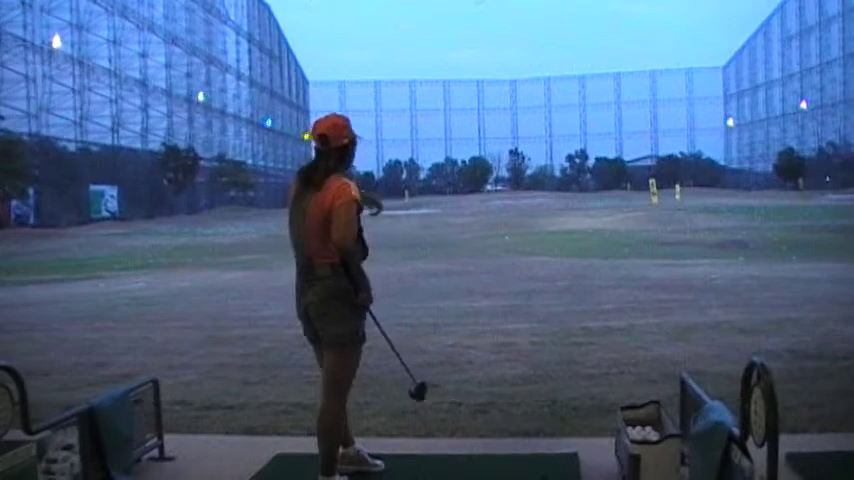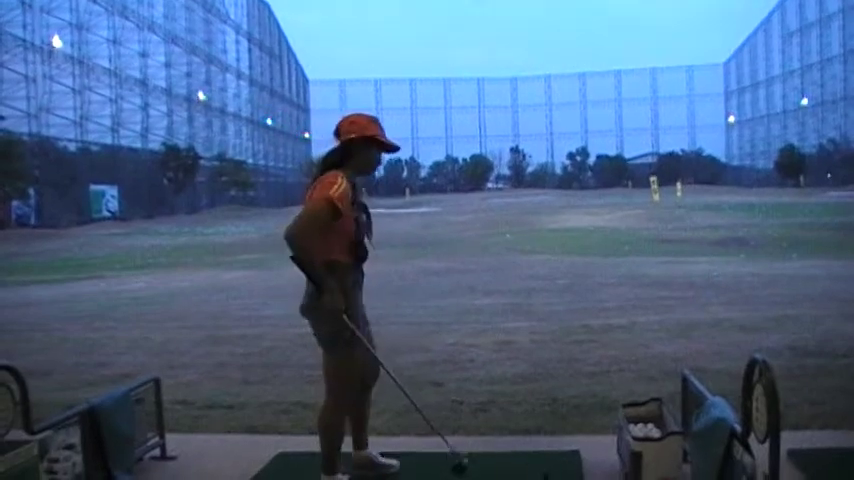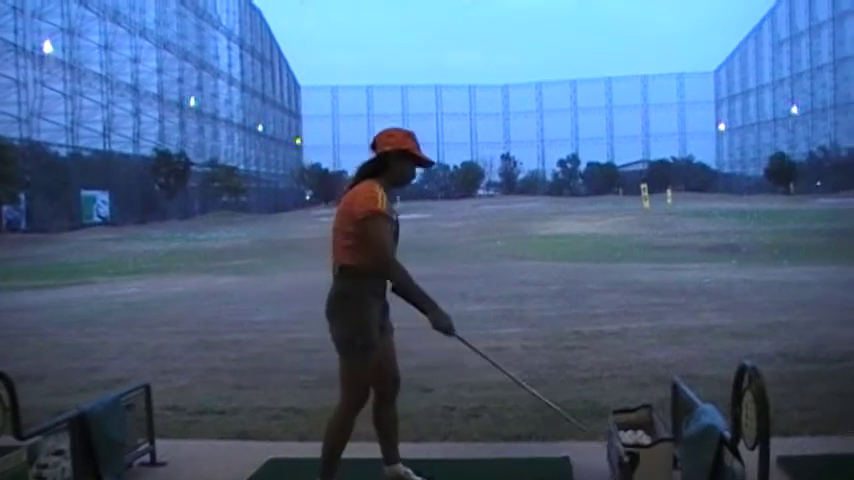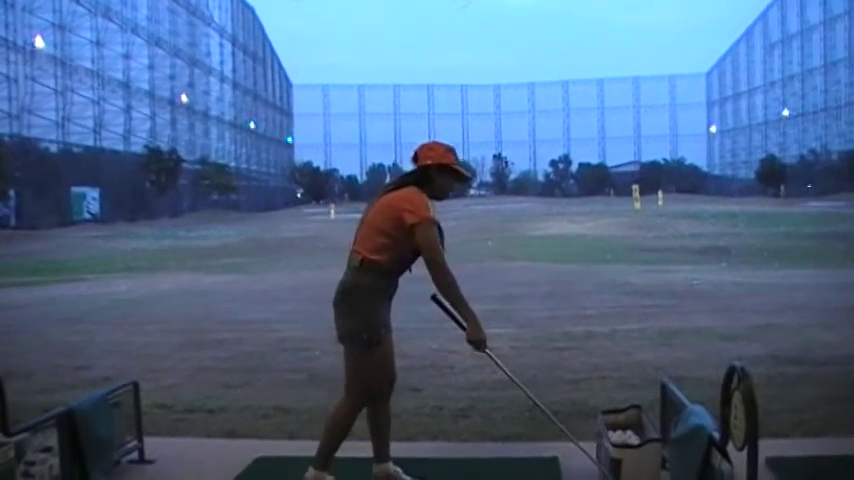
dt=0.5s
person 1, frame 1
left shoulder: (301, 185)
right shoulder: (343, 189)
right elbow: (343, 242)
left wrist: (359, 204)
right wrist: (363, 285)
left hip: (308, 291)
right hip: (336, 293)
left knee: (334, 384)
right knee: (335, 391)
left ankle: (348, 450)
person 1, frame 2
left shoulder: (344, 186)
right shoulder: (336, 186)
right elbow: (295, 235)
right wrist: (327, 289)
left hip: (345, 294)
right hip: (334, 296)
left knee: (367, 372)
right knee: (340, 391)
person 1, frame 3
left shoulder: (371, 193)
right shoulder: (373, 196)
right elbow: (388, 263)
right wrist: (432, 310)
left hip: (369, 300)
right hip: (355, 301)
left knee: (388, 386)
right knee: (354, 398)
person 1, frame 4
left shoulder: (401, 197)
right shoulder: (416, 203)
right elbow: (438, 269)
right wrist: (471, 322)
left hip: (370, 296)
right hip: (363, 298)
left knee: (383, 384)
right knee: (359, 394)
